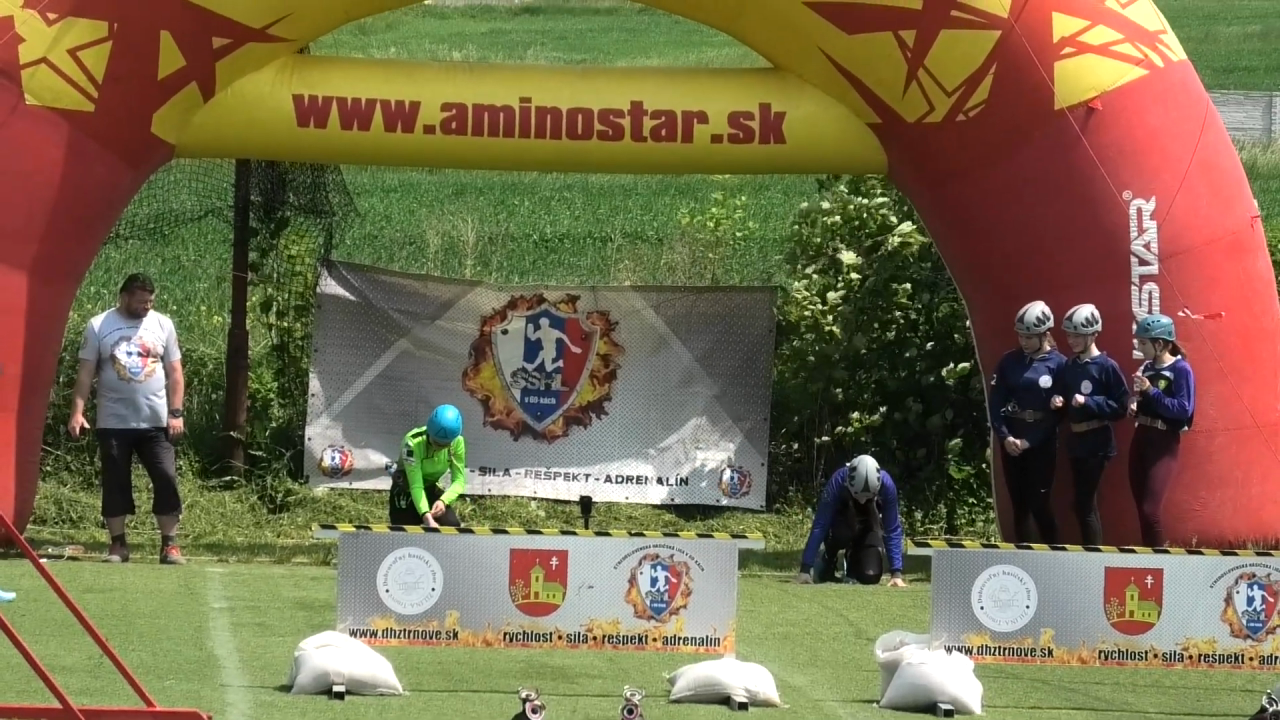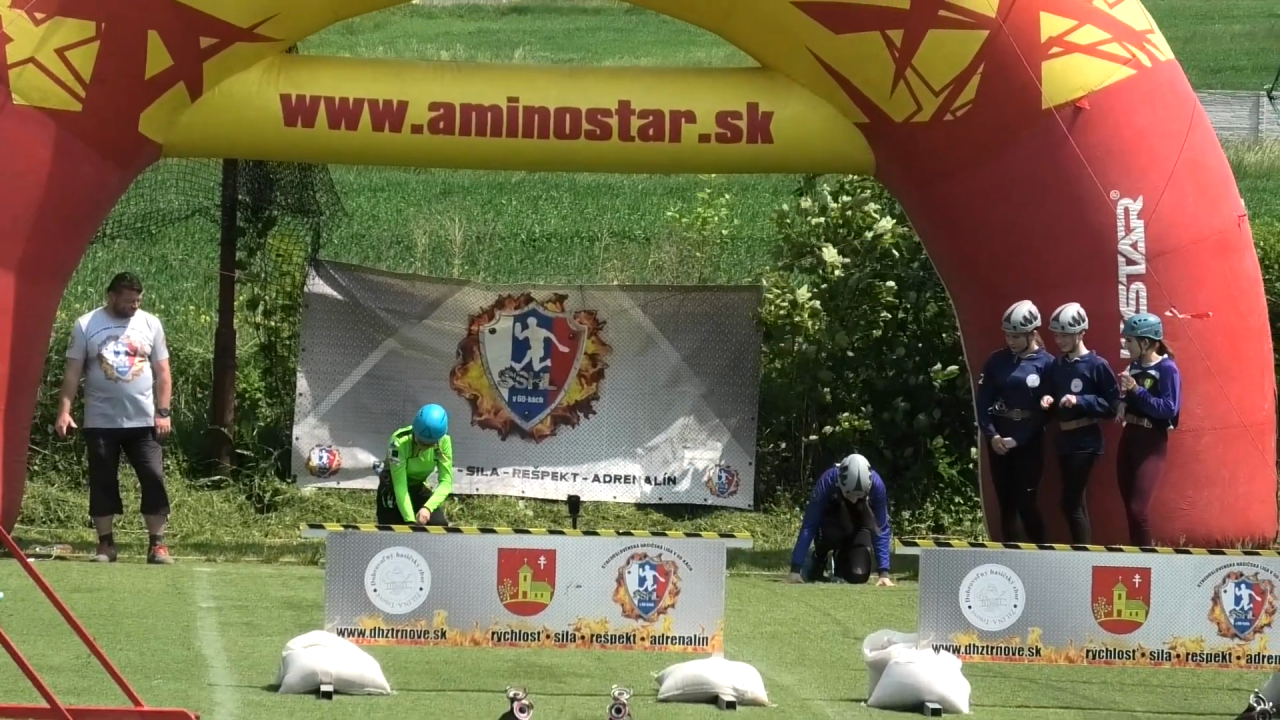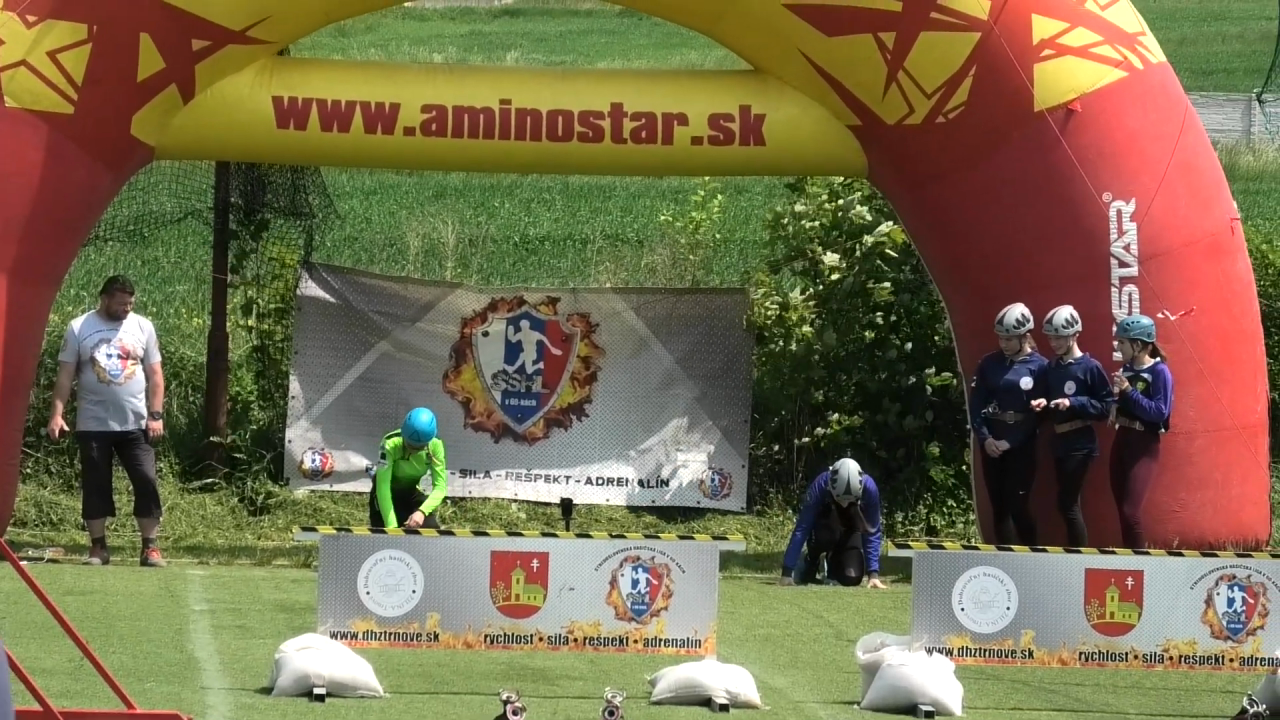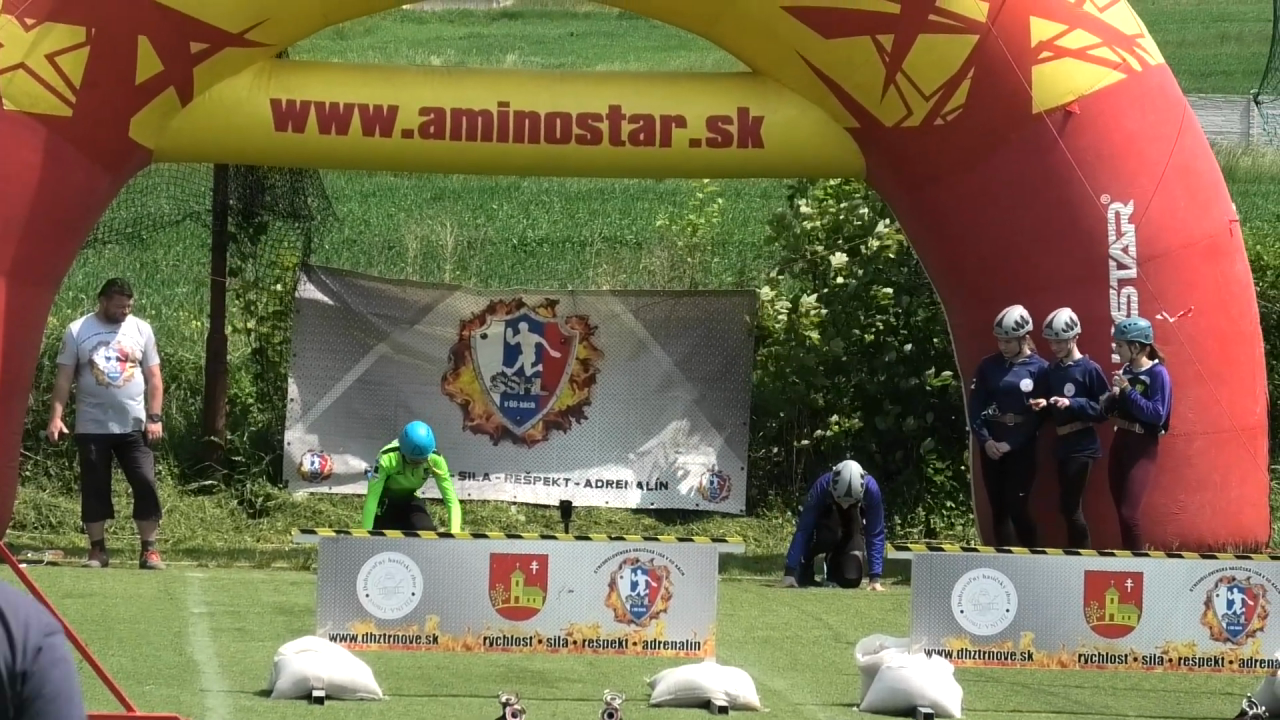
dt=0.2s
person 1, frame 1
left shoulder: (163, 324)
right shoulder: (99, 325)
left elbow: (175, 372)
right elbow: (85, 373)
left wrist: (176, 413)
right wrist: (77, 411)
left hip: (155, 422)
right hip: (113, 422)
left knee: (166, 480)
right knee: (115, 483)
left ankle: (169, 544)
right ankle: (118, 544)
person 1, frame 2
left shoulder: (150, 324)
right shoulder: (86, 325)
left elbow: (162, 372)
right elbow: (72, 372)
left wrist: (163, 412)
right wrist: (64, 411)
left hip: (143, 421)
right hip: (100, 422)
left knee: (154, 480)
right knee: (102, 482)
left ankle: (157, 544)
right ankle: (105, 544)
person 1, frame 3
left shoulder: (143, 327)
right shoulder: (79, 328)
left elbow: (155, 375)
right elbow: (65, 376)
left wrist: (156, 415)
right wrist: (57, 414)
left hip: (135, 424)
right hip: (93, 425)
left knee: (146, 483)
right knee: (95, 485)
left ankle: (150, 547)
right ankle: (98, 547)
person 1, frame 4
left shoulder: (141, 329)
right shoulder: (77, 330)
left elbow: (154, 377)
right elbow: (64, 378)
left wrist: (154, 417)
right wrist: (55, 416)
left hip: (134, 426)
right hip: (92, 427)
left knee: (145, 485)
right knee: (94, 488)
left ankle: (149, 549)
right ankle: (97, 549)
person 2, frame 1
left shoulder: (1058, 364)
right shoulder: (1009, 361)
left elbow: (1057, 412)
right elbow: (995, 402)
left wrist: (1029, 441)
right wrist: (1004, 436)
left hip: (1042, 441)
right hip: (1011, 439)
left knee: (1038, 503)
right knee: (1018, 504)
person 2, frame 2
left shoulder: (1046, 363)
right shoulder: (996, 360)
left elbow: (1044, 411)
right elbow: (983, 401)
left wrist: (1017, 439)
right wrist: (991, 435)
left hip: (1029, 440)
right hip: (998, 438)
left knee: (1025, 502)
right knee: (1005, 503)
person 2, frame 3
left shoulder: (1040, 366)
right shoulder: (989, 363)
left elbow: (1038, 413)
right elbow: (975, 405)
left wrist: (1010, 442)
right wrist: (984, 438)
left hip: (1022, 443)
right hip: (991, 441)
left knee: (1017, 505)
right knee: (999, 505)
person 2, frame 4
left shoulder: (1039, 368)
right shoulder: (988, 365)
left elbow: (1038, 415)
right elbow: (975, 407)
left wrist: (1010, 444)
right wrist: (985, 440)
left hip: (1022, 445)
right hip: (990, 443)
left knee: (1017, 507)
right knee: (998, 507)
person 3, frame 1
left shoulder: (1107, 367)
right shoulder: (1069, 366)
left elbow: (1122, 406)
left wrist: (1088, 402)
right wrist: (1058, 401)
left hip: (1097, 443)
right hip: (1076, 441)
left knee: (1083, 505)
right knee: (1086, 504)
person 3, frame 2
left shoulder: (1097, 365)
right shoulder: (1058, 365)
left elbow: (1114, 404)
left wrist: (1080, 401)
right wrist: (1049, 401)
left hip: (1086, 441)
right hip: (1065, 439)
left knee: (1070, 502)
right knee: (1075, 502)
person 3, frame 3
left shoulder: (1091, 367)
right shoulder: (1052, 367)
left elbow: (1107, 406)
left wrist: (1073, 403)
right wrist: (1044, 403)
left hip: (1081, 443)
right hip: (1060, 441)
left knee: (1067, 504)
right knee: (1068, 504)
person 3, frame 4
left shoulder: (1090, 369)
right shoulder: (1052, 369)
left elbow: (1104, 410)
left wrist: (1071, 403)
right wrist: (1043, 404)
left hip: (1082, 445)
right hip: (1062, 444)
left knee: (1070, 506)
right knee: (1068, 506)
person 4, frame 1
left shoulder: (1181, 369)
right shoulder: (1147, 368)
left elbow: (1184, 409)
left wrist: (1150, 391)
right wrist: (1134, 403)
left hip: (1164, 442)
right hip: (1141, 438)
left knee: (1150, 509)
right knee: (1141, 507)
person 4, frame 2
left shoulder: (1167, 368)
right shoulder: (1135, 366)
left elbow: (1169, 409)
left wrist: (1137, 390)
right wrist: (1123, 405)
left hip: (1152, 441)
right hip: (1129, 436)
left knee: (1138, 508)
right knee: (1128, 505)
person 4, frame 3
left shoulder: (1159, 371)
right shoulder: (1127, 368)
left elbow: (1159, 413)
left wrist: (1129, 390)
right wrist: (1115, 408)
left hip: (1144, 444)
right hip: (1122, 439)
left knee: (1130, 511)
right knee: (1122, 509)
person 4, frame 4
left shoulder: (1158, 373)
right shoulder: (1126, 371)
left elbow: (1157, 415)
left wrist: (1128, 390)
right wrist: (1108, 401)
left hip: (1142, 446)
right hip: (1120, 441)
left knee: (1129, 513)
right knee: (1121, 511)
